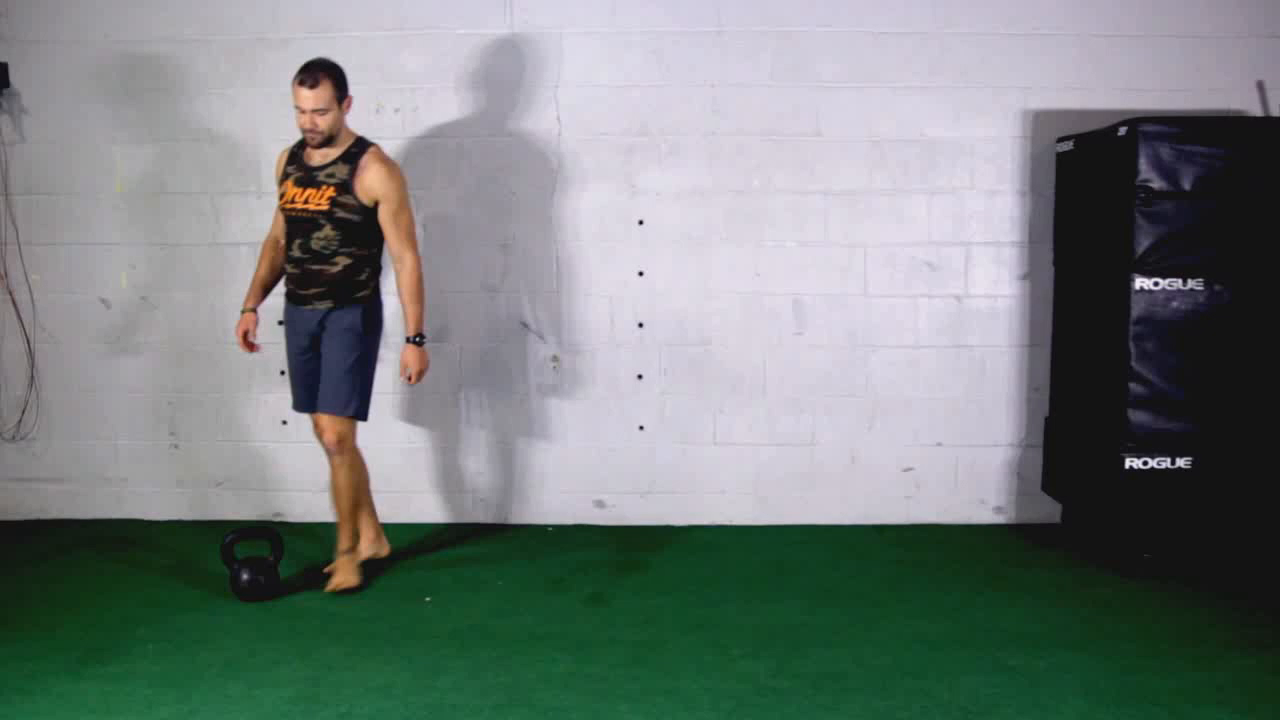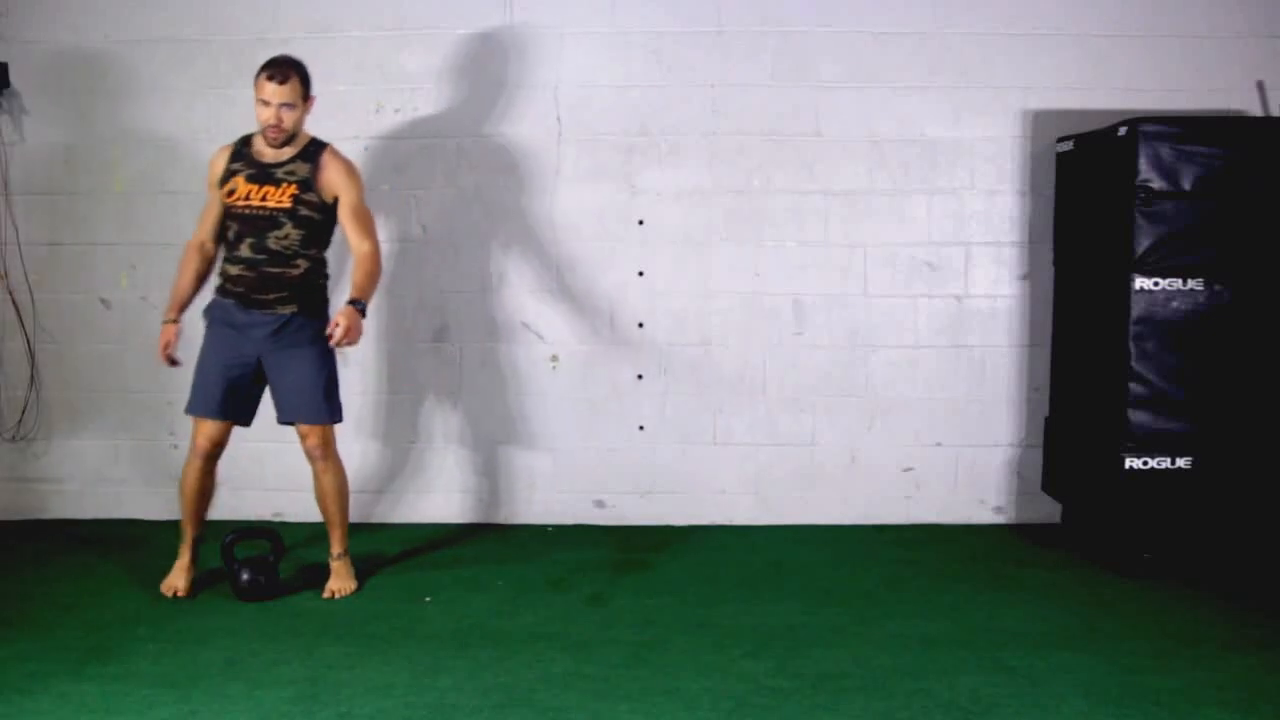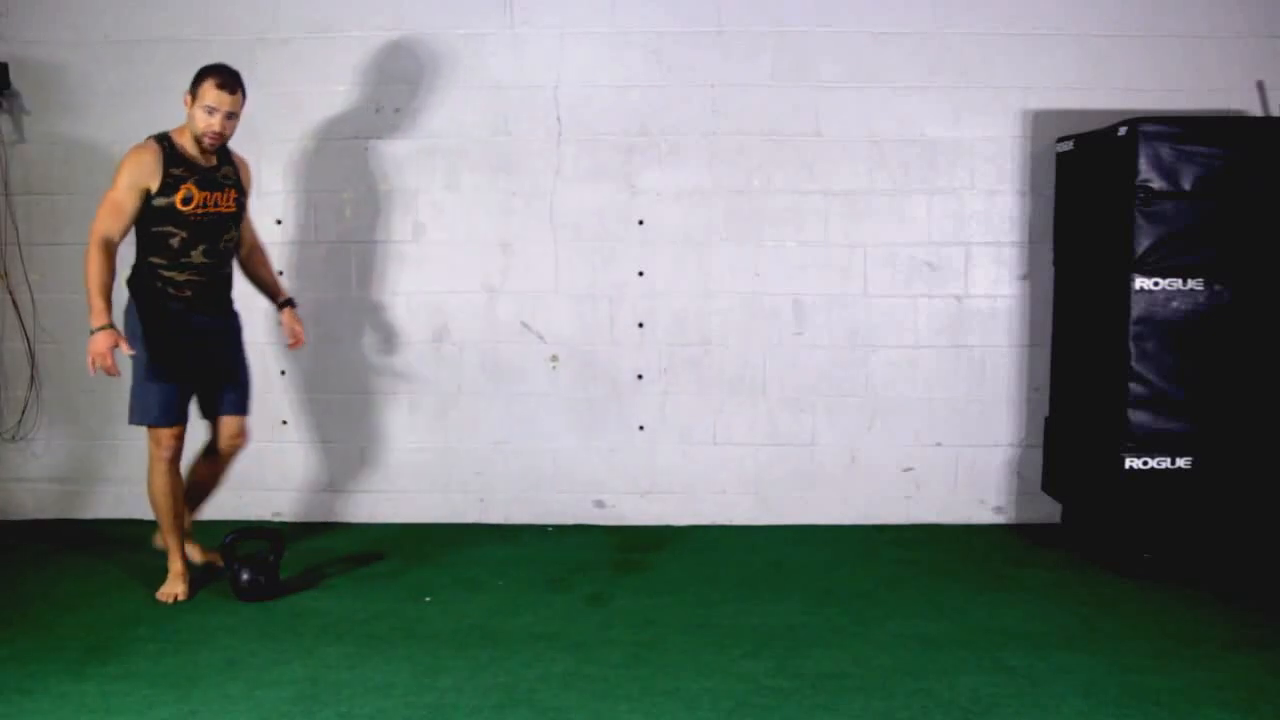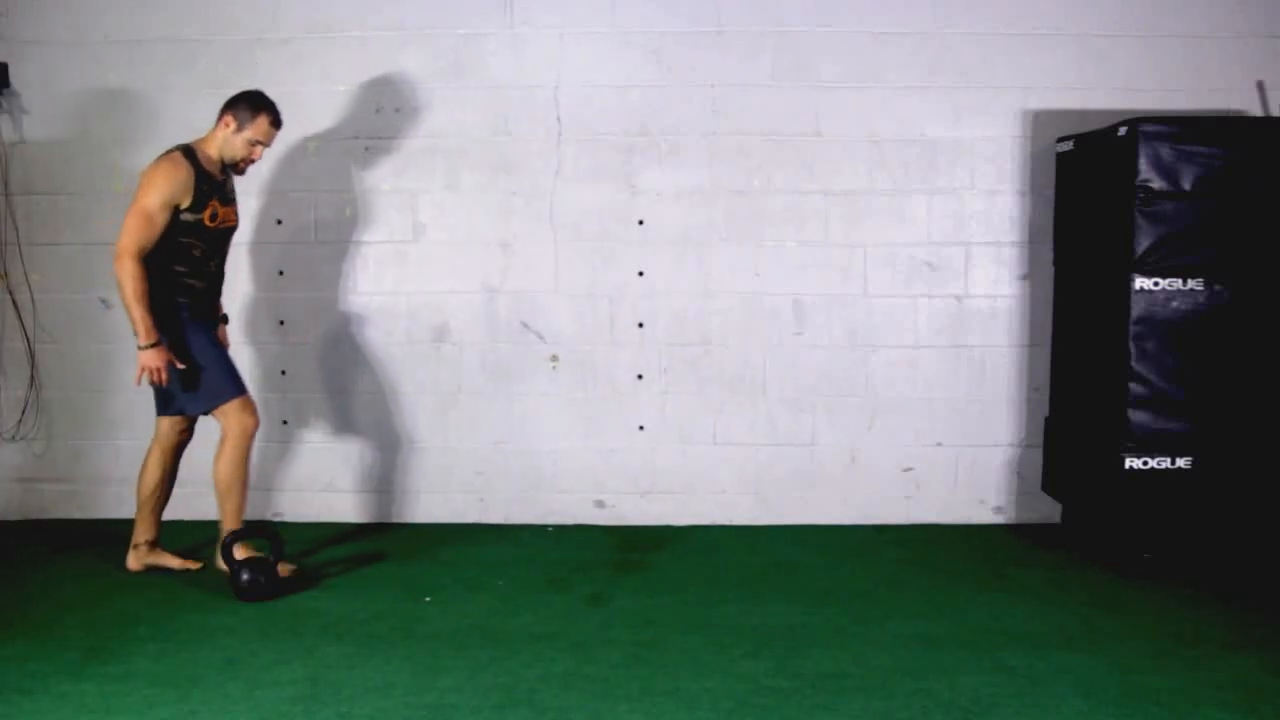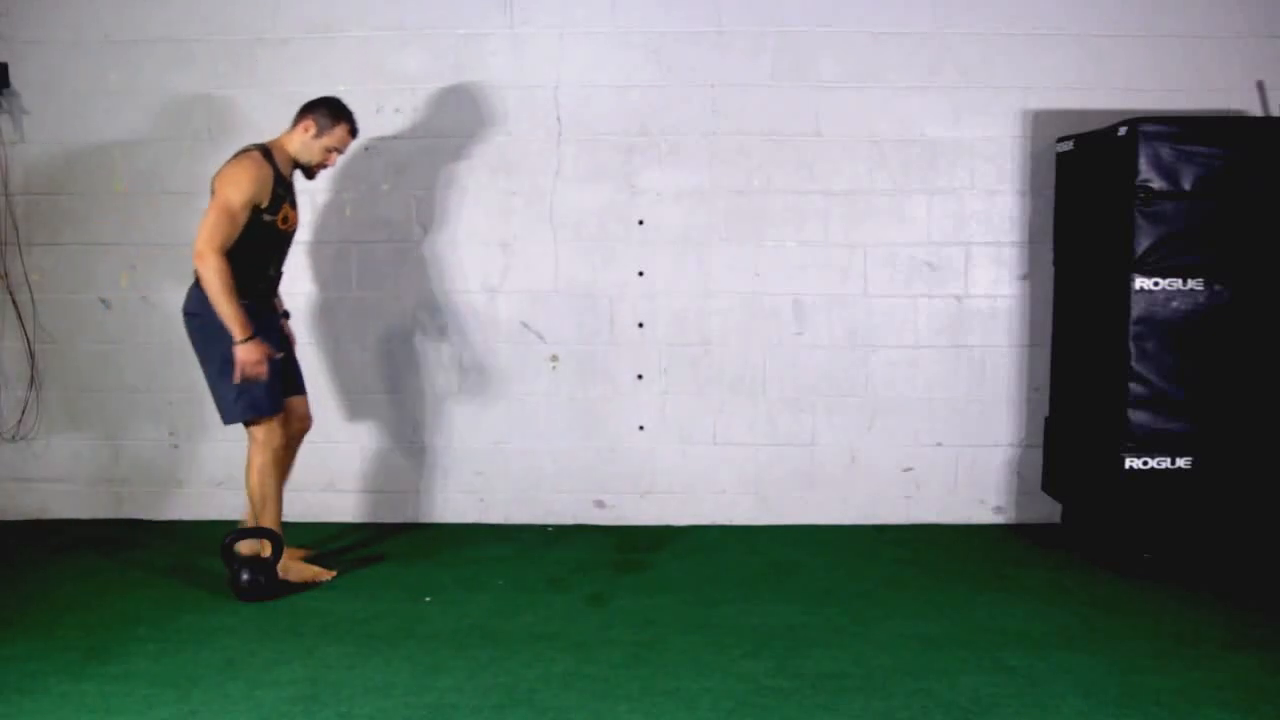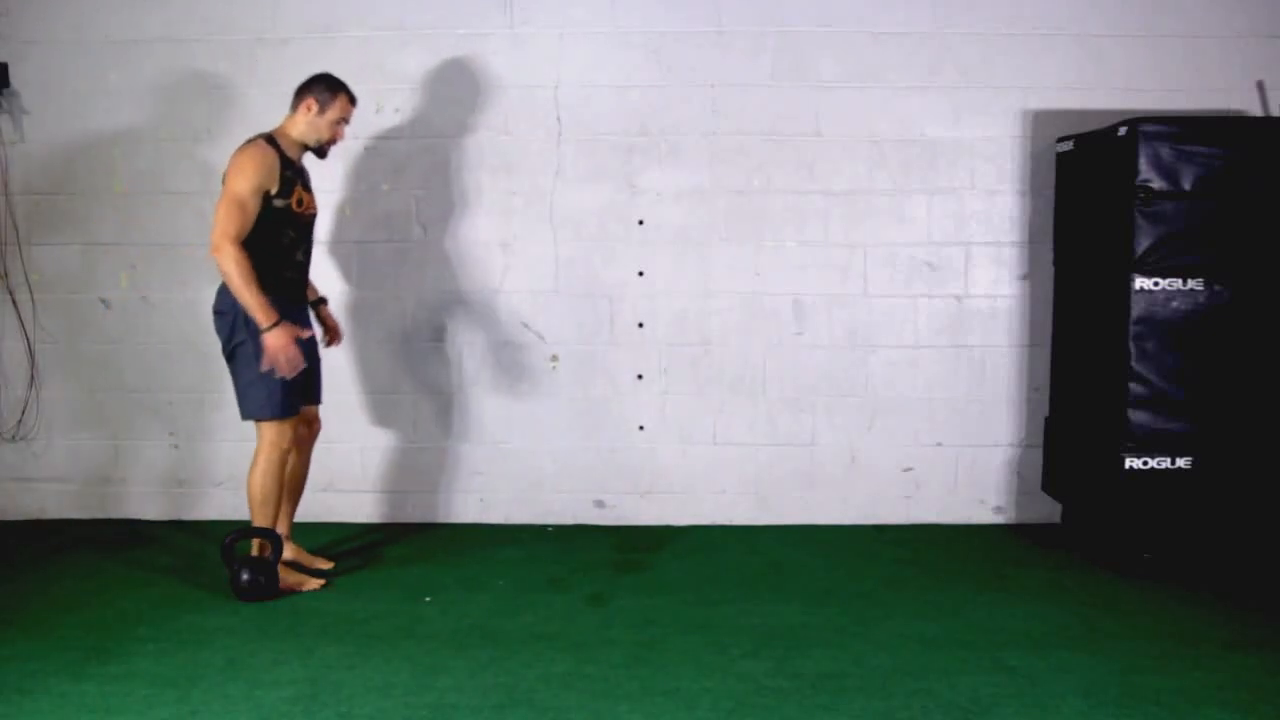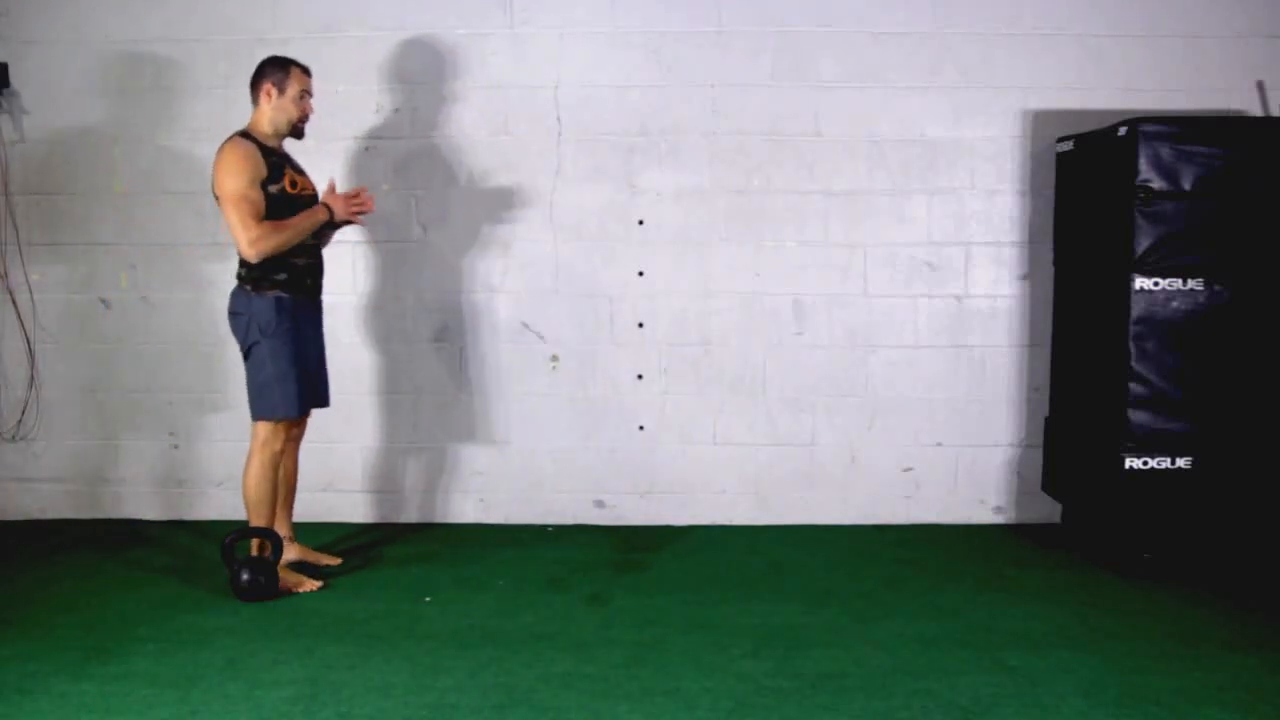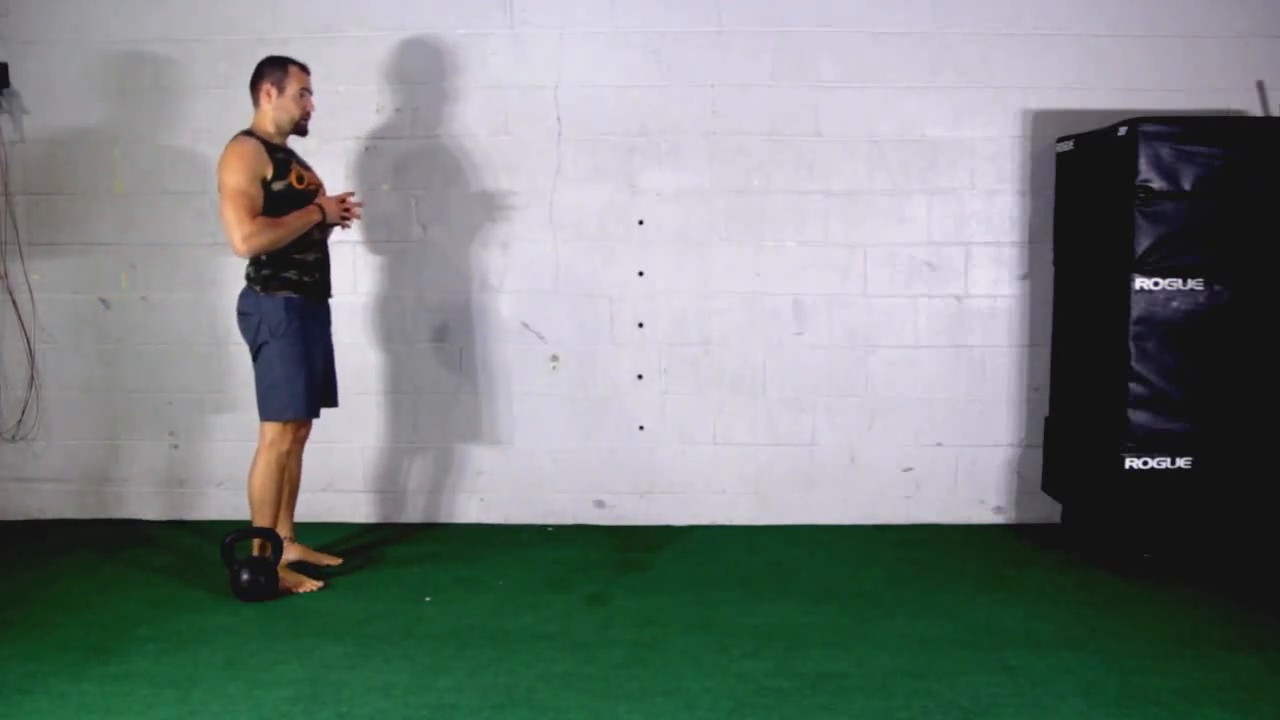
dt=0.5s
person 1, frame 1
left shoulder: (375, 170)
right shoulder: (288, 160)
left elbow: (406, 256)
left wrist: (415, 337)
right wrist: (251, 304)
left hip: (350, 315)
right hip: (300, 314)
left knee: (335, 434)
right knee: (330, 436)
left ankle: (347, 552)
right ankle: (370, 536)
person 1, frame 2
left shoulder: (332, 168)
right shoulder: (227, 160)
left elbow: (366, 249)
right elbow: (203, 242)
left wrist: (355, 306)
right wrist: (173, 315)
left hip: (301, 324)
right hip: (231, 318)
left knee: (318, 446)
right knee: (204, 444)
left ankle: (340, 557)
right ankle: (188, 554)
person 1, frame 3
left shoulder: (235, 167)
right shoulder: (147, 161)
right elbow: (101, 242)
left wrist: (283, 302)
right wrist: (101, 323)
left hip: (219, 317)
right hip: (160, 320)
left knee: (231, 436)
right knee: (167, 445)
left ankle: (180, 529)
right ankle: (176, 564)
person 1, frame 4
left shoulder: (225, 178)
right shoulder: (173, 172)
right elbow: (127, 256)
left wrist: (218, 317)
right wrist: (148, 340)
left hip: (194, 318)
right hip: (171, 319)
left knee: (174, 432)
right knee: (241, 419)
left ankle: (143, 546)
right ankle: (234, 544)
person 1, frame 5
left shoulder: (284, 178)
right shoulder: (251, 170)
right elbow: (208, 253)
left wrist: (278, 317)
right wrist: (243, 337)
left hip: (254, 313)
right hip: (222, 315)
left knee: (296, 418)
right knee: (270, 433)
left ankle: (256, 532)
right ankle: (274, 555)
person 1, frame 6
left shoulder: (297, 167)
right shoulder: (258, 159)
right elbow: (225, 246)
left wrist: (318, 305)
right wrist: (271, 325)
left hip: (287, 312)
right hip: (254, 316)
left knee: (305, 426)
right knee: (277, 435)
left ankle: (283, 542)
right ankle: (258, 560)
person 1, frame 7
left shoulder: (282, 158)
right shoulder: (240, 154)
right elbow: (254, 242)
left wrist: (337, 215)
right wrist: (326, 212)
left hip: (300, 305)
right hip: (268, 307)
left knee: (291, 432)
right knee: (271, 436)
left ankle: (285, 543)
right ankle: (259, 561)
person 1, frame 8
left shoulder: (286, 155)
right shoulder: (245, 153)
right elbow: (246, 238)
left wrist: (331, 214)
right wrist: (317, 212)
left hip: (308, 305)
right hip: (277, 307)
left knee: (298, 432)
right knee: (279, 436)
left ankle: (285, 543)
right ankle: (261, 561)
